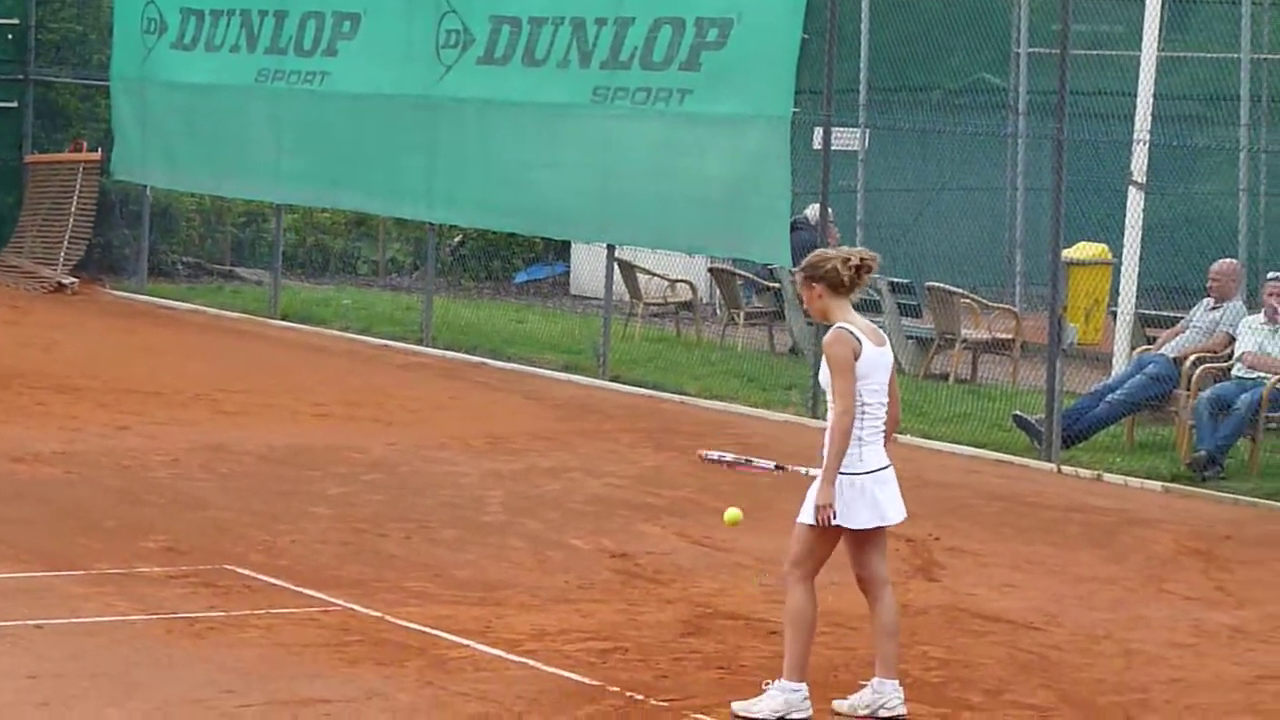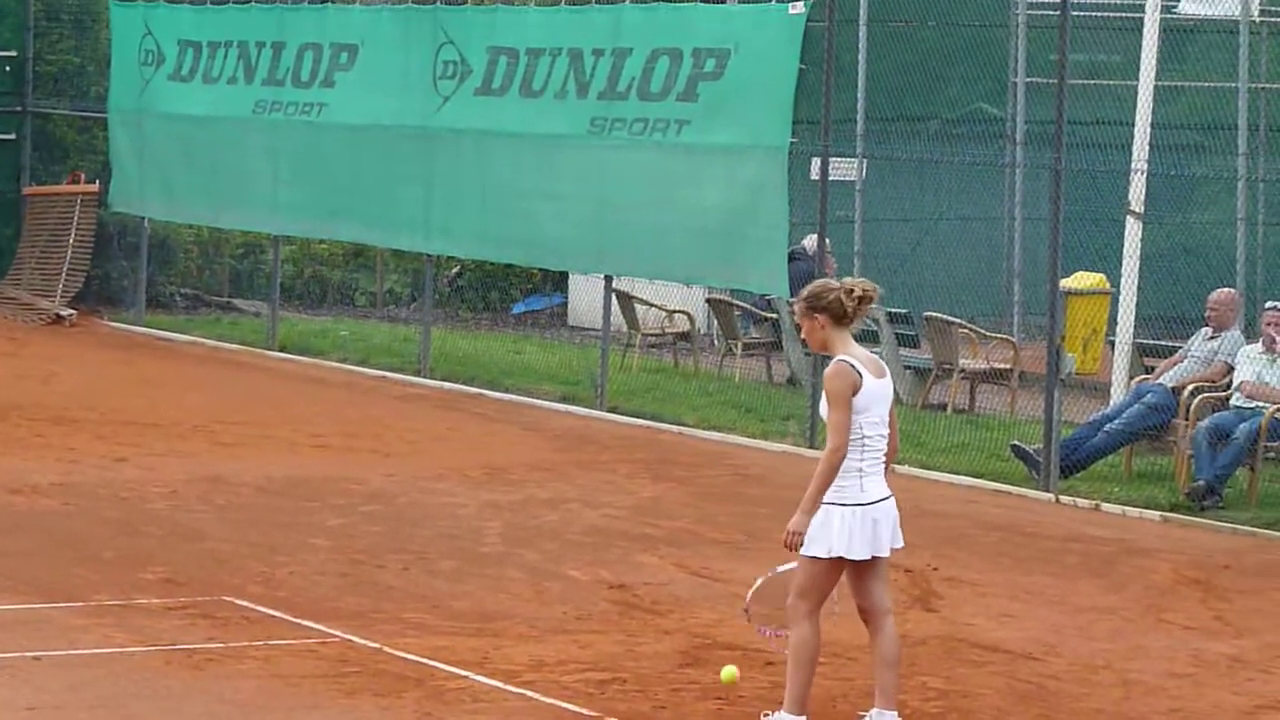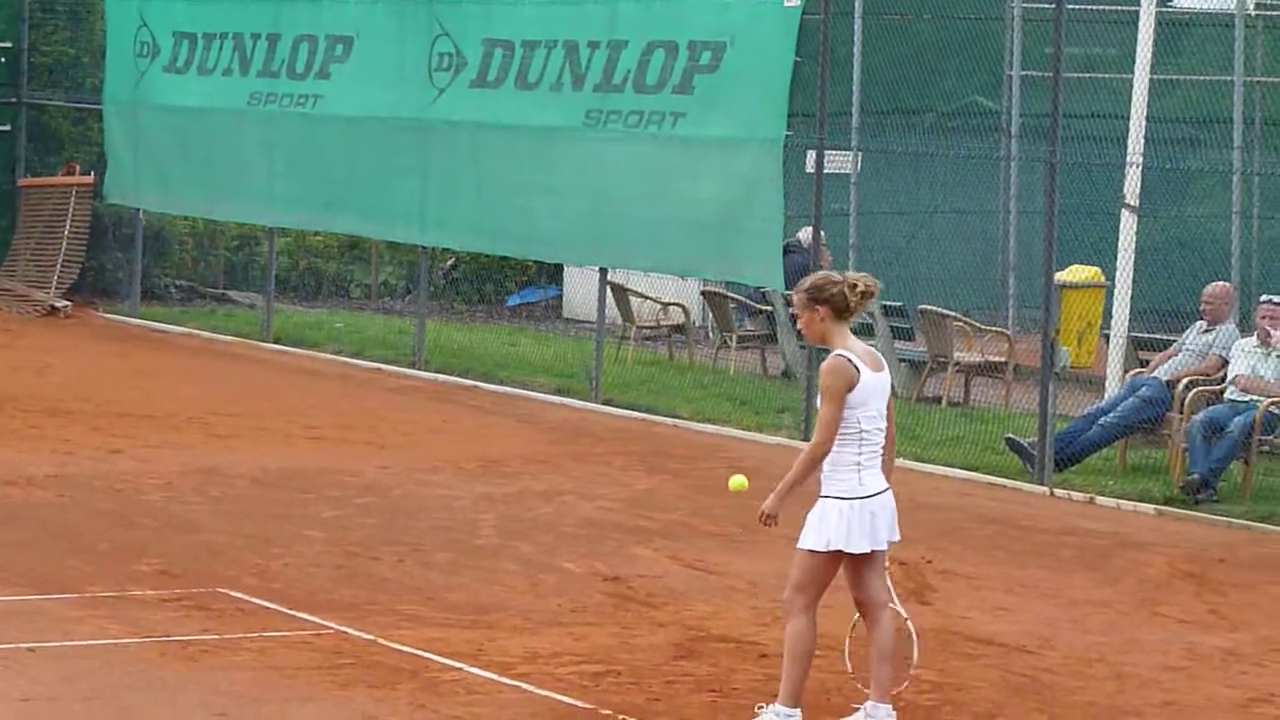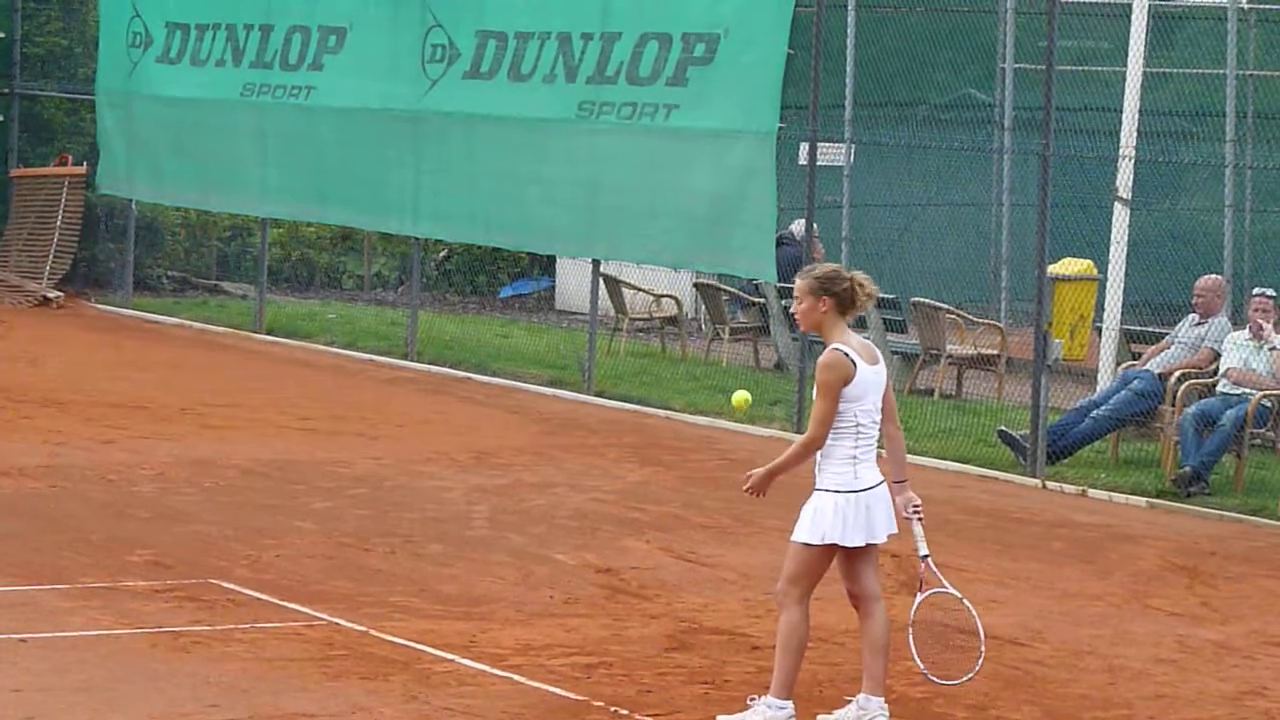
dt=0.2s
person 1, frame 1
left shoulder: (839, 339)
right shoulder: (877, 335)
left elbow: (845, 419)
right elbow: (892, 414)
left wrist: (827, 484)
left hip: (848, 477)
right hip: (877, 475)
left knee: (798, 576)
right knee: (875, 581)
person 1, frame 2
left shoulder: (840, 371)
right shoulder: (877, 366)
left elbow: (836, 450)
left wrist: (802, 513)
left hip: (846, 508)
right hip: (877, 504)
left knee: (801, 609)
right knee: (876, 610)
person 1, frame 3
left shoulder: (836, 366)
right shoulder: (873, 358)
left elbow: (821, 445)
right elbow: (885, 436)
left wrist: (779, 497)
left hip: (842, 503)
right hip: (872, 498)
left knee: (797, 602)
right knee: (873, 604)
person 1, frame 4
left shoulder: (833, 360)
right shoulder: (870, 351)
left elbow: (815, 437)
right elbow: (892, 426)
left wrist: (768, 474)
right wrist: (900, 486)
left hip: (838, 496)
right hip: (867, 490)
left knee: (791, 595)
right knee: (866, 596)
person 2, frame 1
left shoulder: (1235, 309)
right shoulder: (1205, 304)
left elbow: (1218, 345)
left wrist: (1179, 354)
right wrist: (1152, 352)
left hip: (1174, 368)
right hip: (1155, 358)
left knee: (1119, 400)
right knee: (1103, 390)
left ankle: (1063, 437)
person 2, frame 2
left shoulder: (1233, 339)
right shoulder: (1203, 333)
left elbow: (1216, 374)
left wrist: (1177, 384)
right wrist: (1150, 381)
left hip: (1173, 397)
right hip: (1154, 387)
left knee: (1117, 429)
right knee: (1101, 419)
left ankle: (1061, 466)
person 2, frame 3
left shoulder: (1228, 332)
right shoulder: (1198, 327)
left elbow: (1210, 368)
left wrist: (1171, 378)
right wrist: (1145, 375)
left hip: (1168, 391)
right hip: (1149, 381)
left knee: (1112, 421)
right knee: (1096, 412)
left ankle: (1057, 459)
person 2, frame 4
left shoulder: (1220, 325)
right shoulder: (1190, 319)
left elbow: (1202, 361)
left wrist: (1164, 371)
right wrist: (1138, 367)
left hip: (1161, 383)
right hip: (1142, 373)
left knee: (1104, 414)
right knee: (1087, 406)
left ankle: (1049, 452)
person 3, frame 1
right shoulder: (1249, 323)
right elbow: (1248, 359)
right hip: (1240, 381)
left knee: (1244, 404)
right knee: (1205, 399)
left ankle: (1212, 456)
right ankle: (1210, 458)
person 3, frame 2
right shoulder: (1247, 352)
right elbow: (1247, 389)
right hip: (1239, 410)
left knee: (1243, 433)
right knee: (1203, 428)
left ankle: (1209, 485)
right ankle: (1208, 488)
person 3, frame 3
right shoulder: (1242, 345)
right elbow: (1241, 382)
right hip: (1233, 404)
left knee: (1238, 426)
right knee: (1198, 421)
left ankle: (1203, 479)
right ankle: (1203, 483)
person 3, frame 4
right shoulder: (1234, 338)
right elbow: (1233, 375)
left hip: (1258, 404)
right hip: (1225, 397)
left knee: (1230, 419)
right knee: (1190, 414)
left ankle: (1196, 471)
right ankle: (1196, 476)
